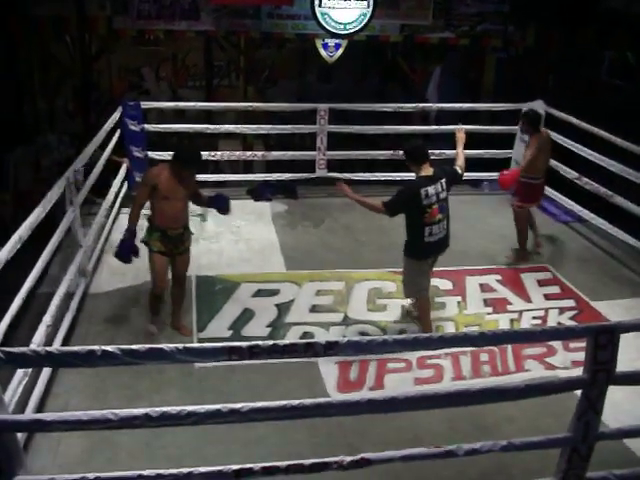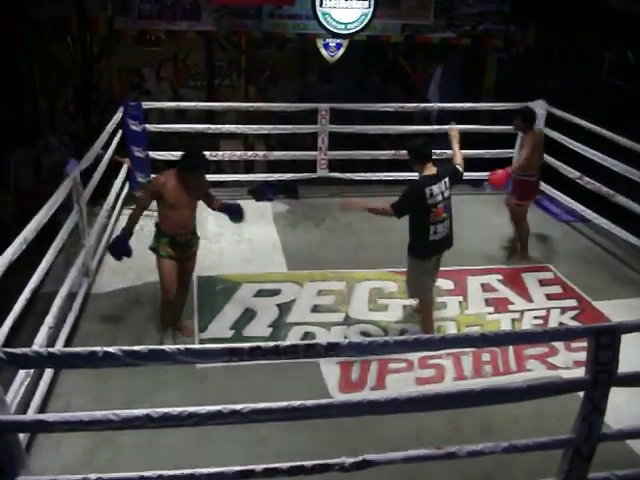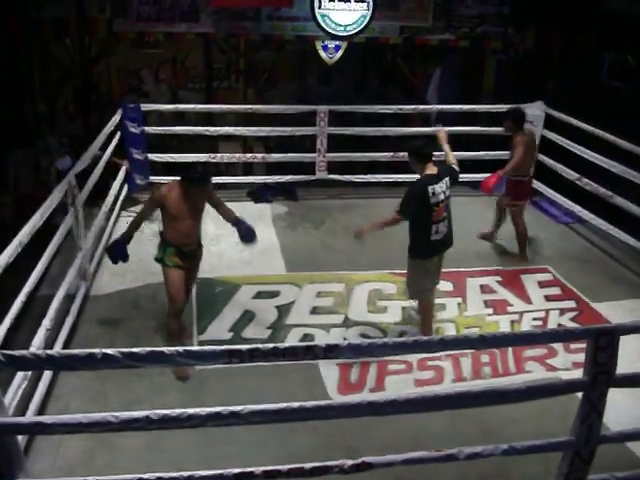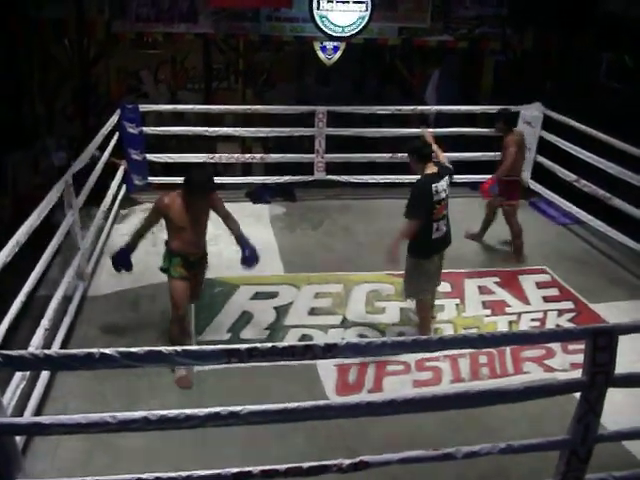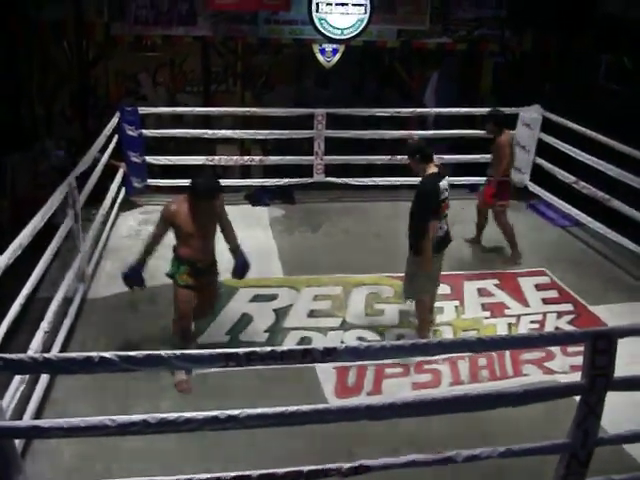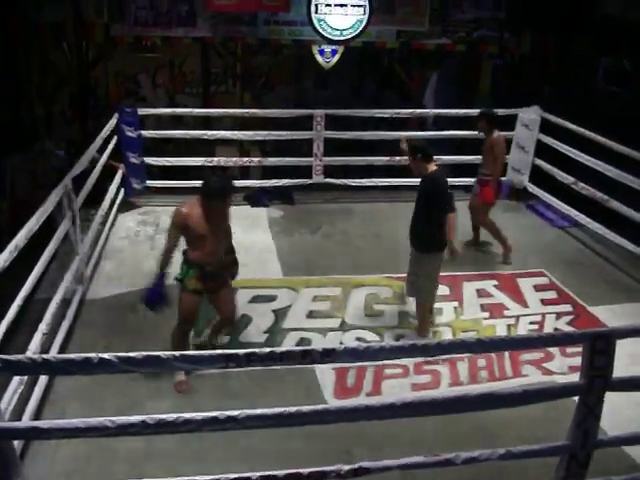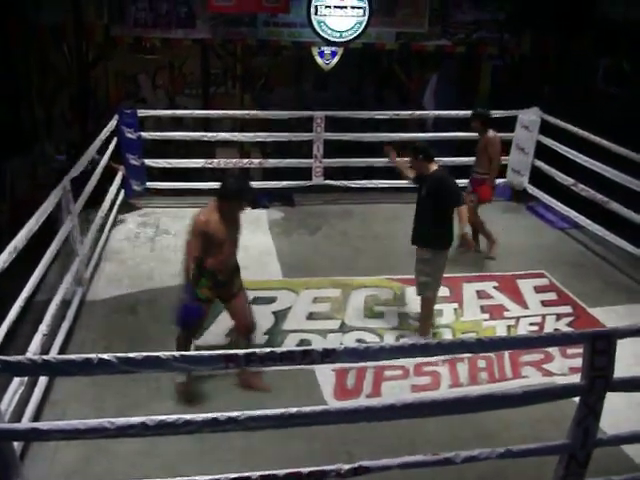
dt=0.1s
person 1, frame 1
left shoulder: (189, 177)
right shoulder: (155, 175)
left elbow: (196, 197)
right elbow: (138, 205)
left wrist: (212, 201)
right wrist: (129, 236)
left hip: (182, 234)
right hip: (159, 235)
left knee: (180, 281)
right knee: (158, 287)
left ankle: (176, 320)
right ankle: (153, 320)
person 1, frame 2
left shoulder: (199, 181)
right shoulder: (161, 182)
left elbow: (209, 199)
right elbow: (139, 208)
left wrist: (225, 207)
right wrist: (124, 235)
left hip: (190, 239)
right hip: (166, 241)
left knee: (184, 284)
right knee: (169, 295)
left ankle: (177, 321)
right ankle: (165, 334)
person 1, frame 3
left shoulder: (204, 190)
right shoulder: (164, 193)
left elbow: (221, 208)
right elbow: (141, 217)
left wrist: (239, 223)
right wrist: (124, 240)
left hip: (195, 249)
right hip: (172, 252)
left knee: (185, 293)
right knee: (176, 305)
left ankle: (177, 325)
person 1, frame 4
left shoulder: (209, 197)
right shoulder: (167, 203)
left elbow: (227, 217)
right elbow: (146, 227)
left wrist: (244, 242)
right wrist: (128, 249)
left hip: (200, 258)
right hip: (177, 261)
left knee: (190, 301)
right knee: (179, 314)
left ankle: (182, 330)
right ankle: (180, 364)
person 1, frame 5
left shoulder: (215, 205)
right shoulder: (174, 210)
left elbow: (226, 227)
right elbow: (155, 238)
left wrist: (238, 254)
right wrist: (138, 265)
left hip: (209, 265)
right hip: (185, 268)
left knee: (206, 309)
right knee: (183, 321)
left ankle: (189, 330)
right ankle: (181, 370)
person 1, frame 6
left shoulder: (224, 206)
right shoulder: (185, 213)
right elbow: (170, 247)
left wrist: (232, 256)
right wrist: (159, 280)
left hip: (220, 269)
right hip: (194, 272)
left knee: (229, 317)
right knee: (185, 324)
left ankle: (211, 339)
right ankle: (180, 370)
person 1, frame 7
left shoulder: (233, 212)
right shoulder: (203, 220)
right elbow: (190, 258)
right wrist: (187, 294)
left hip: (231, 275)
right hip: (207, 280)
left knee: (247, 326)
right knee: (190, 330)
left ankle: (245, 374)
right ankle: (183, 374)
person 2, frame 1
left shoulder: (412, 189)
right shoulder: (445, 175)
left elbow: (385, 208)
right elbow: (460, 168)
left wrist: (353, 196)
right wrist: (460, 143)
left hip: (419, 247)
right hip: (440, 242)
left knee: (419, 288)
right knee: (422, 280)
left ankle: (427, 331)
right ankle: (420, 308)
person 2, frame 2
left shoulder: (417, 188)
right shoulder: (447, 173)
left elbow: (392, 210)
right elbow: (459, 165)
left wrist: (360, 205)
right wrist: (454, 140)
left hip: (423, 247)
right hip: (444, 241)
left knee: (423, 288)
right knee: (429, 280)
left ankle: (429, 332)
right ankle: (425, 308)
person 2, frame 3
left shoulder: (418, 188)
right shoulder: (446, 173)
left elbow: (400, 216)
right elbow: (453, 164)
left wrist: (371, 227)
right wrist: (444, 142)
left hip: (424, 245)
right hip: (444, 240)
left knee: (420, 288)
right knee: (430, 282)
left ankle: (427, 333)
right ankle: (427, 311)
person 2, frame 4
left shoulder: (422, 186)
right shoulder: (444, 172)
left elbow: (414, 220)
right elbow: (443, 160)
left wrist: (396, 243)
right wrist: (431, 143)
left hip: (423, 246)
right hip: (441, 239)
left knee: (420, 288)
right knee: (431, 281)
left ankle: (424, 333)
right ankle: (429, 312)
person 2, frame 5
left shoulder: (427, 185)
right shoulder: (439, 174)
left elbow: (433, 220)
right elbow: (429, 160)
left wrist: (426, 250)
right wrist: (417, 146)
left hip: (425, 245)
right hip: (437, 242)
left knee: (419, 289)
right knee: (430, 283)
left ankle: (423, 334)
right ankle: (428, 315)
person 2, frame 6
left shoulder: (434, 181)
right shoulder: (435, 173)
left elbow: (449, 211)
left wrist: (451, 241)
right wrist: (408, 149)
left hip: (425, 243)
right hip: (433, 240)
left knee: (421, 287)
right knee: (429, 282)
left ankle: (422, 334)
right ankle: (428, 315)
person 2, frame 7
left shoulder: (442, 179)
right shoulder: (425, 175)
left elbow: (460, 203)
right elbow: (412, 176)
left wrist: (463, 231)
right wrist: (396, 161)
left hip: (435, 242)
right hip: (425, 239)
left knee: (427, 284)
right knee: (428, 282)
left ankle: (424, 331)
right ankle: (427, 316)
person 3, frame 1
left shoulder: (535, 140)
right shoulder: (544, 135)
left elbow: (527, 158)
left wrist: (517, 172)
left hip: (528, 184)
right hip: (537, 182)
left knee: (519, 218)
right knee: (523, 211)
left ankle: (521, 254)
right ankle: (537, 238)
person 3, frame 2
left shoulder: (529, 138)
right shoulder: (538, 133)
left elbow: (523, 157)
left wrist: (509, 171)
left hip: (524, 181)
right hip: (532, 179)
left knee: (519, 217)
right knee: (511, 203)
left ankle: (523, 253)
right ankle: (519, 236)
person 3, frame 3
left shoulder: (520, 139)
right shoulder: (528, 133)
left elbow: (516, 160)
right elbow: (531, 156)
left wrist: (500, 174)
left hip: (518, 182)
right hip: (522, 179)
left knee: (517, 218)
right knee: (501, 204)
left ankle: (523, 255)
right ankle: (492, 234)
person 3, frame 4
left shoulder: (511, 139)
right shoulder: (517, 134)
left elbow: (510, 161)
left wrist: (495, 178)
left hip: (509, 182)
right hip: (511, 180)
left knee: (510, 218)
right knee: (491, 206)
left ankle: (519, 254)
right ankle: (480, 234)
person 3, frame 5
left shoulder: (502, 140)
right shoulder: (502, 136)
left elbow: (505, 163)
left wrist: (493, 184)
left hip: (499, 183)
right hip: (494, 181)
left knee: (500, 219)
right knee: (481, 208)
left ankle: (515, 253)
right ankle: (477, 238)
person 3, frame 6
left shoulder: (495, 138)
right shoulder: (490, 136)
left elbow: (500, 161)
left wrist: (493, 183)
left hip: (489, 181)
right hip: (483, 178)
left knee: (481, 217)
right knee: (473, 207)
left ankle: (506, 247)
right ankle: (476, 240)
person 3, frame 7
left shoulder: (491, 138)
right shoulder: (482, 136)
left elbow: (496, 161)
left wrist: (489, 183)
left hip: (483, 180)
right hip: (476, 177)
left knee: (469, 212)
right knee: (471, 210)
left ankle: (491, 240)
right ankle: (475, 242)
